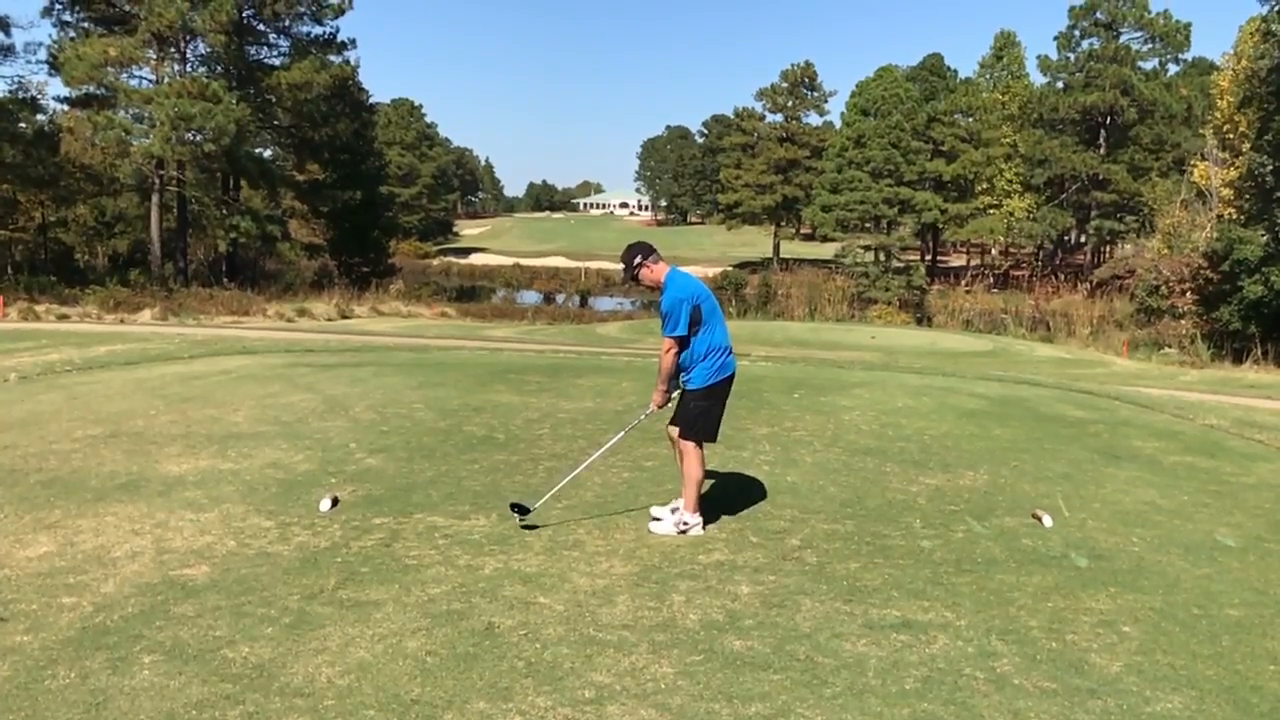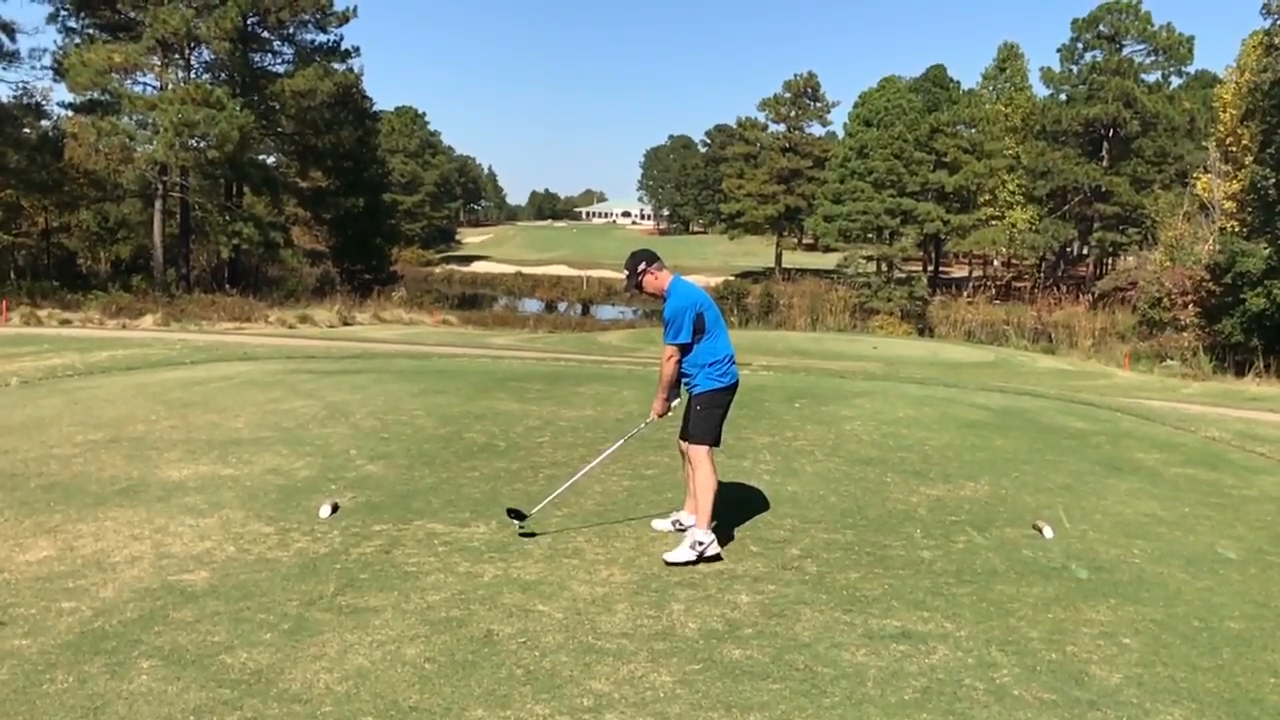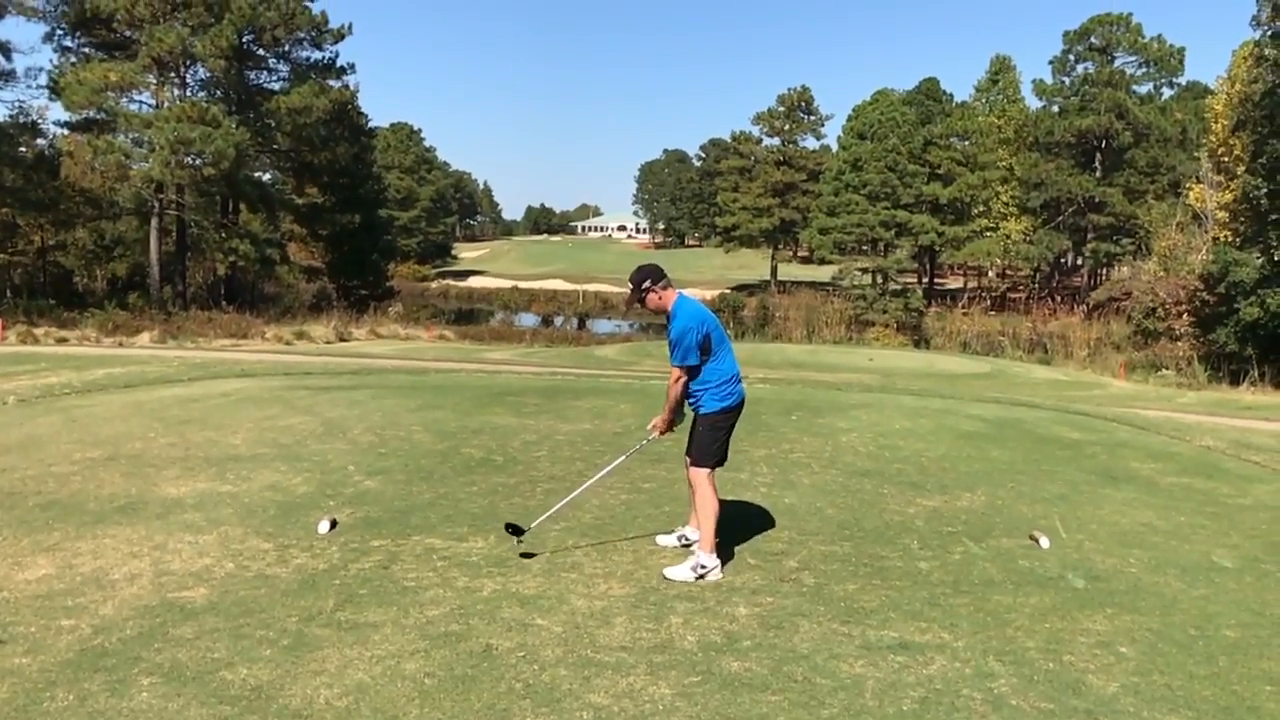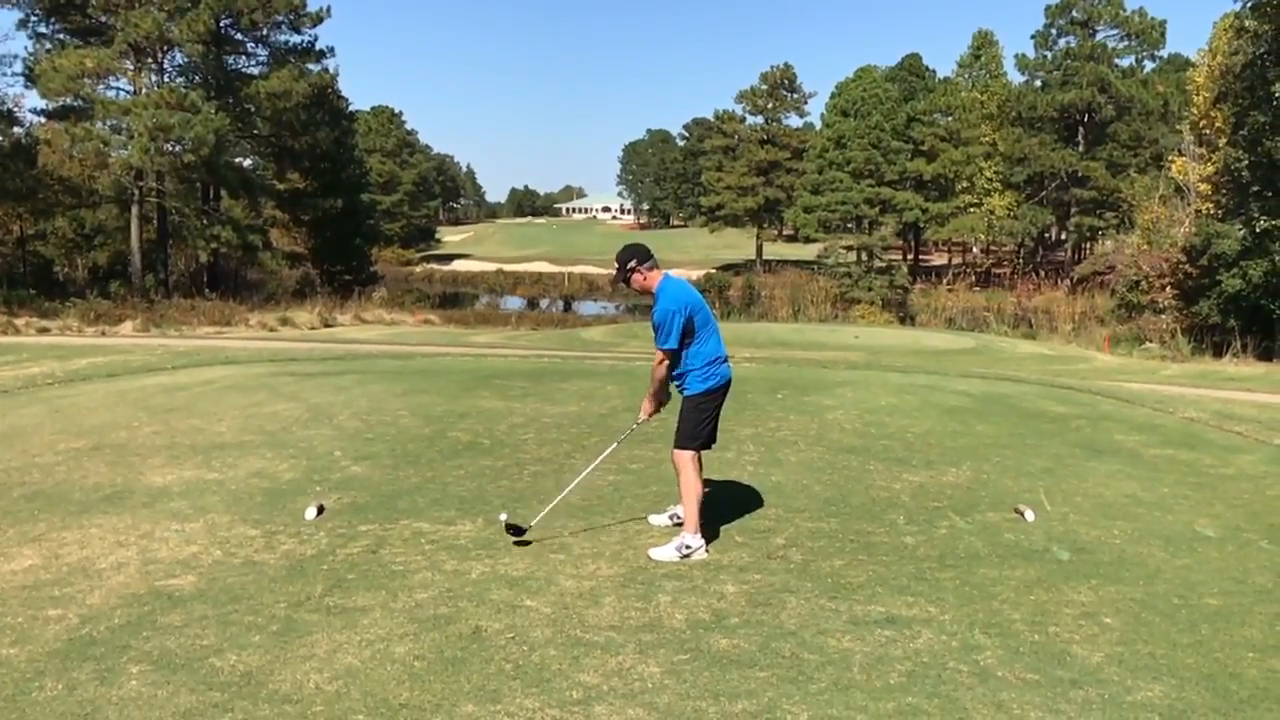
dt=1s
person 1, frame 1
left shoulder: (675, 294)
right shoulder: (681, 281)
left elbow: (671, 349)
left wrist: (661, 389)
right wrist: (670, 384)
left hip: (707, 375)
right hip: (705, 371)
left knee: (690, 443)
right knee: (676, 432)
left ankle: (690, 517)
right ankle: (687, 502)
person 1, frame 2
left shoulder: (679, 300)
right shoulder: (682, 292)
left elbow: (671, 357)
left wrist: (661, 397)
right wrist: (672, 391)
left hip: (713, 381)
right hip: (706, 380)
left knee: (699, 452)
right knee: (687, 446)
left ankle: (703, 536)
right ankle: (690, 515)
person 1, frame 3
left shoulder: (684, 321)
right shoulder: (684, 309)
left elbow: (679, 377)
right elbow: (685, 373)
left wrist: (666, 417)
right wrist: (673, 411)
left hip: (718, 400)
right hip: (715, 398)
left knee: (700, 473)
right knee: (693, 463)
left ankle: (707, 559)
right ankle: (694, 530)
person 1, frame 4
left shoulder: (667, 304)
right shoulder: (673, 286)
left elbow: (663, 360)
left wrist: (651, 399)
right wrist: (661, 391)
left hip: (703, 382)
right hip: (706, 378)
left knee: (684, 455)
right knee: (688, 450)
left ankle: (692, 539)
right ankle: (686, 509)
